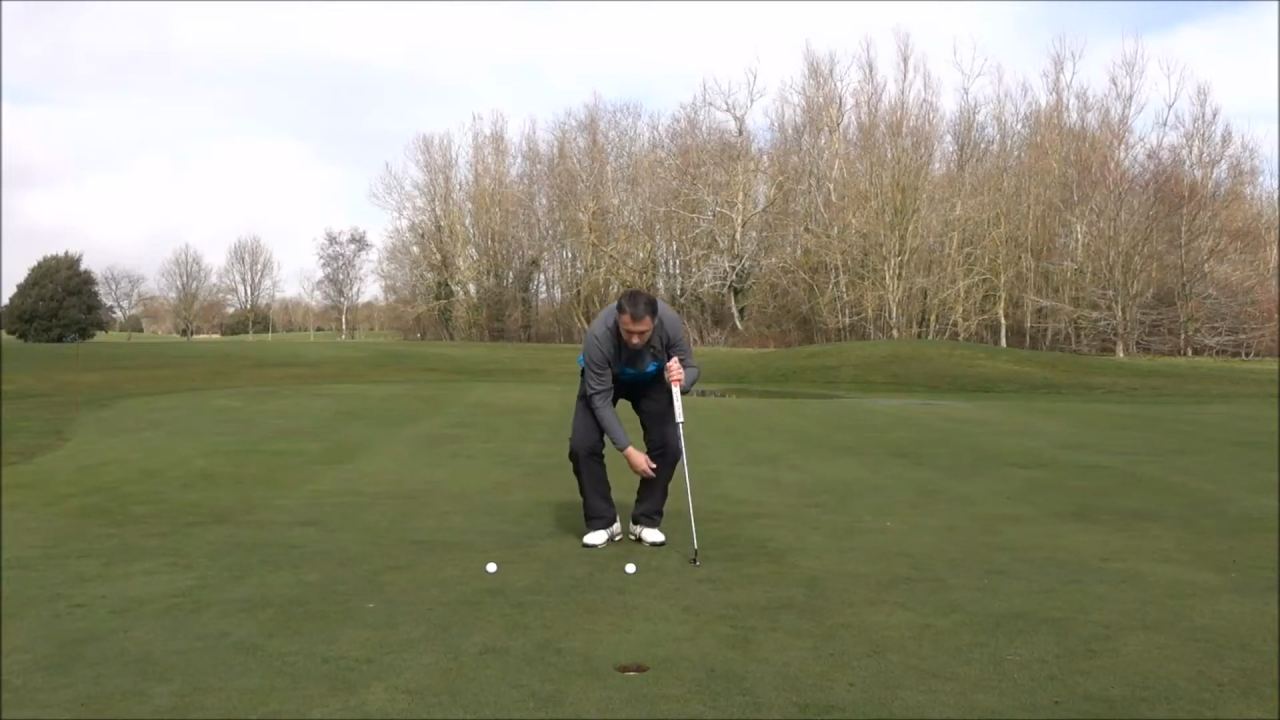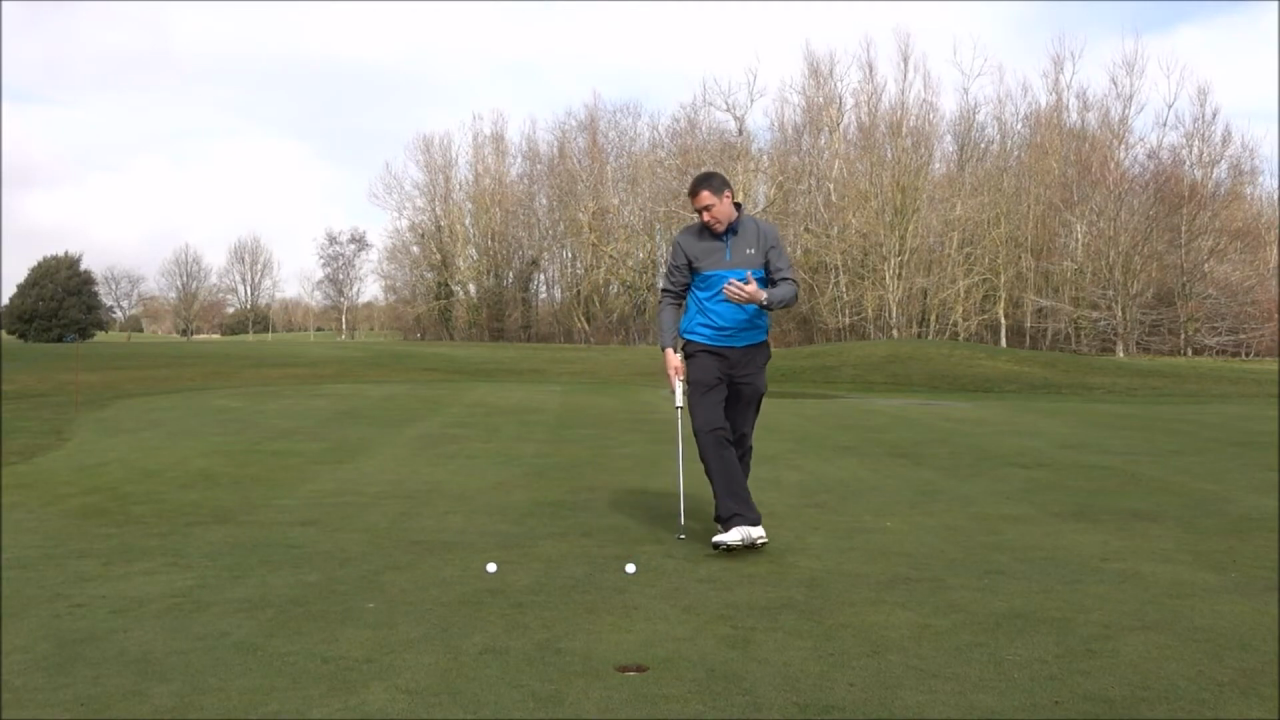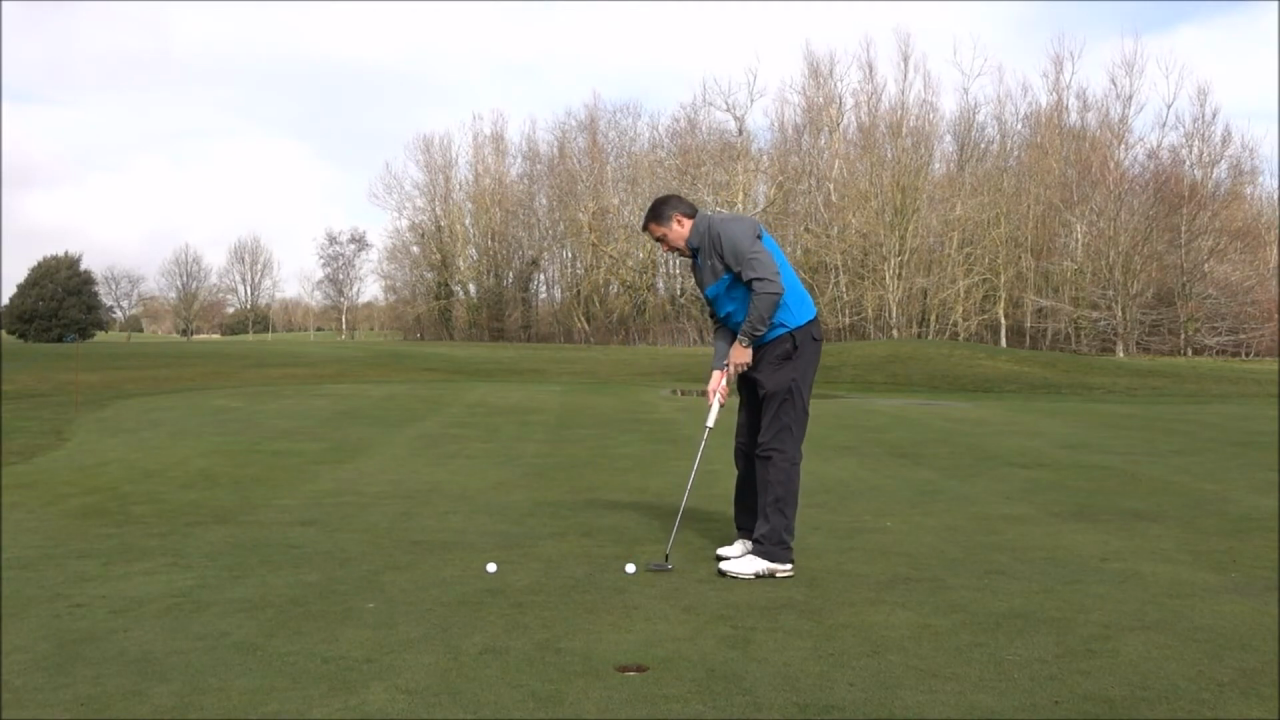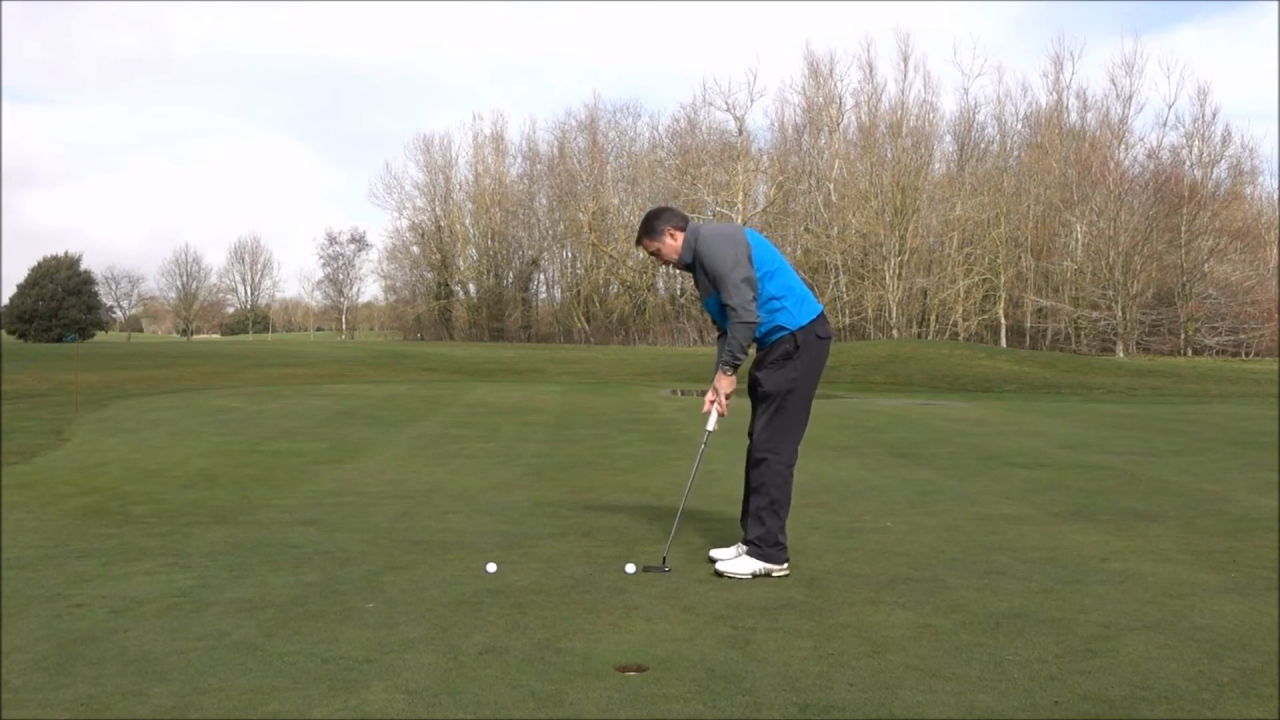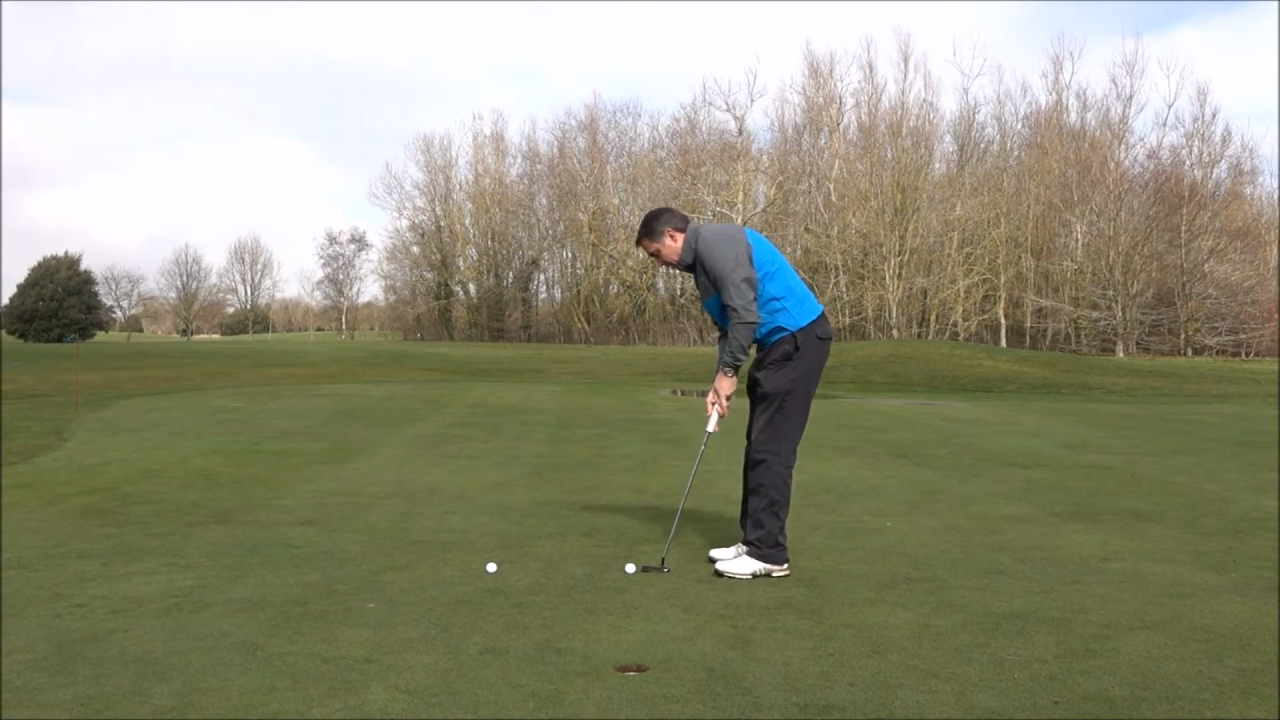
dt=1s
person 1, frame 1
left shoulder: (669, 321)
right shoulder: (599, 334)
left elbow: (691, 369)
right elbow: (601, 398)
left wrist: (682, 378)
right wrist: (627, 450)
left hip: (651, 380)
right hip: (603, 381)
left knee: (667, 445)
right knee: (583, 445)
left ankle: (645, 520)
right ankle: (603, 522)
person 1, frame 2
left shoulder: (764, 234)
right shoulder: (687, 241)
left elbow: (789, 289)
right elbow: (670, 298)
left wrist: (762, 297)
right wrist: (669, 348)
left hip: (751, 351)
right hip: (704, 350)
left knee: (740, 438)
right knee: (710, 430)
left ankle: (737, 519)
right ankle: (743, 522)
person 1, frame 3
left shoulder: (728, 230)
right shoulder: (699, 260)
left elbow: (769, 285)
right elbow: (723, 319)
left wrist: (745, 341)
right wrist: (719, 367)
left hip: (789, 341)
right hip: (757, 349)
left knee: (777, 445)
right knee: (748, 445)
left ankle: (774, 553)
right ankle: (752, 536)
person 1, frame 4
left shoulder: (714, 242)
right shoulder: (700, 260)
left elbow: (745, 312)
right elbow: (728, 322)
left wrist: (727, 371)
right wrist: (719, 380)
left hip: (796, 337)
right hip: (781, 341)
left knee: (772, 447)
right knee: (761, 444)
left ankle: (769, 553)
right ankle: (755, 541)
person 1, frame 5
left shoulder: (714, 242)
right shoulder: (702, 259)
left elbow: (745, 312)
right elbow: (730, 322)
left wrist: (727, 372)
right wrist: (720, 380)
left hip: (796, 338)
right hip: (782, 341)
left knee: (770, 448)
right knee: (759, 445)
left ankle: (769, 554)
right ankle: (755, 542)
